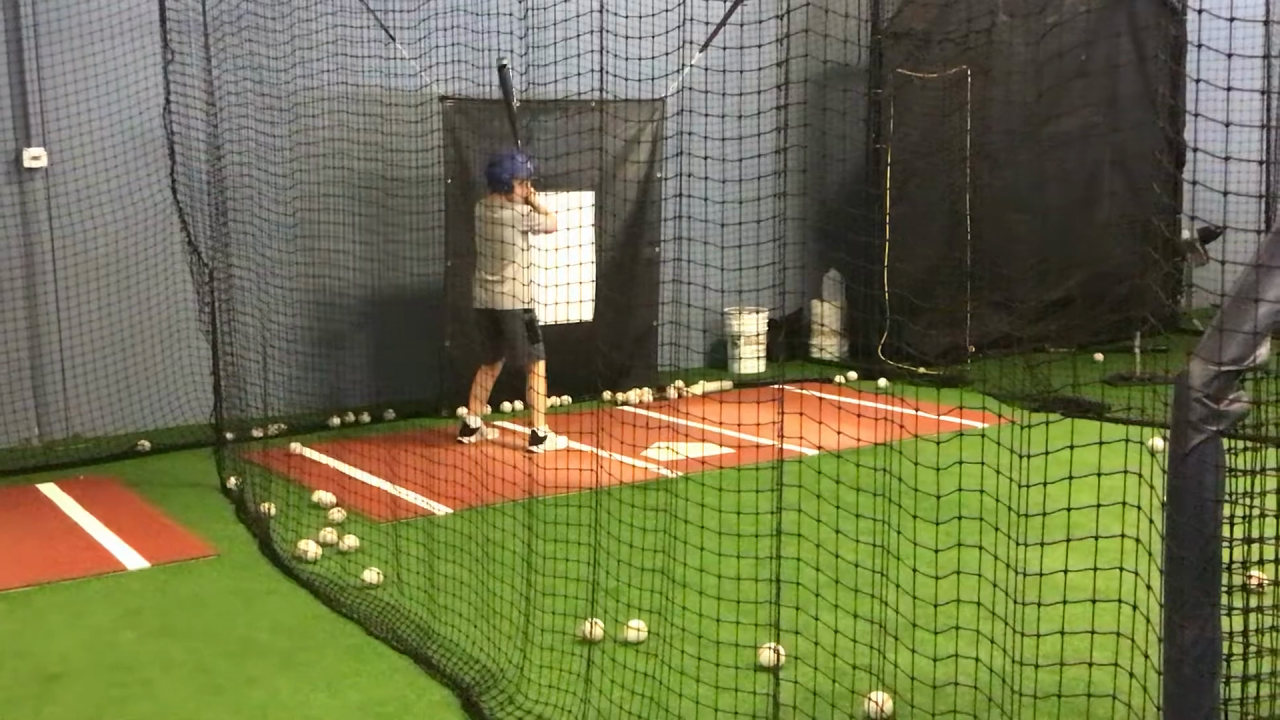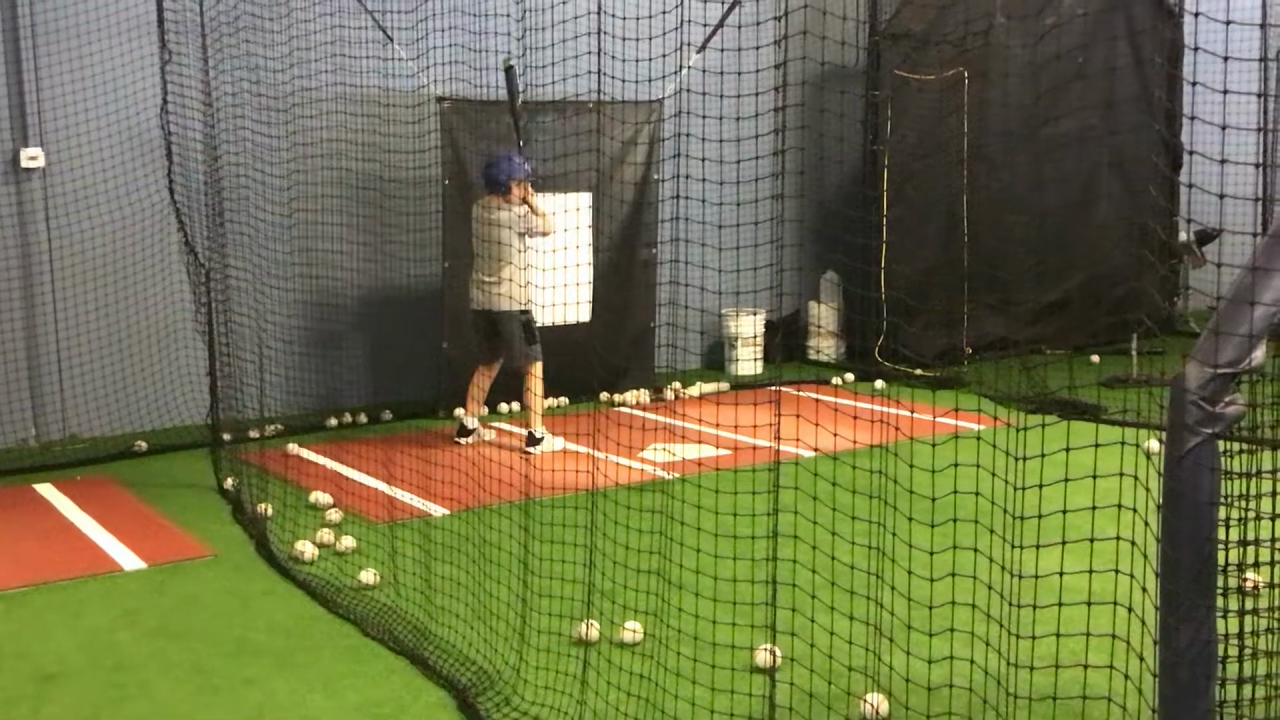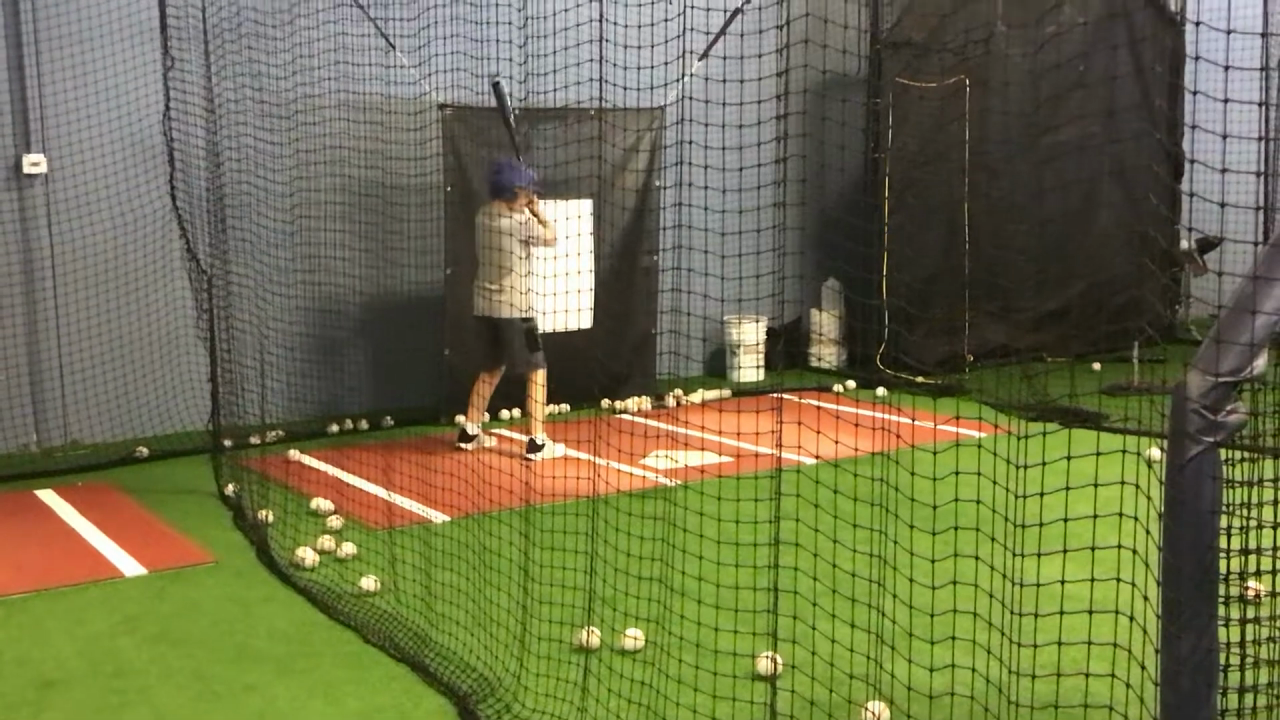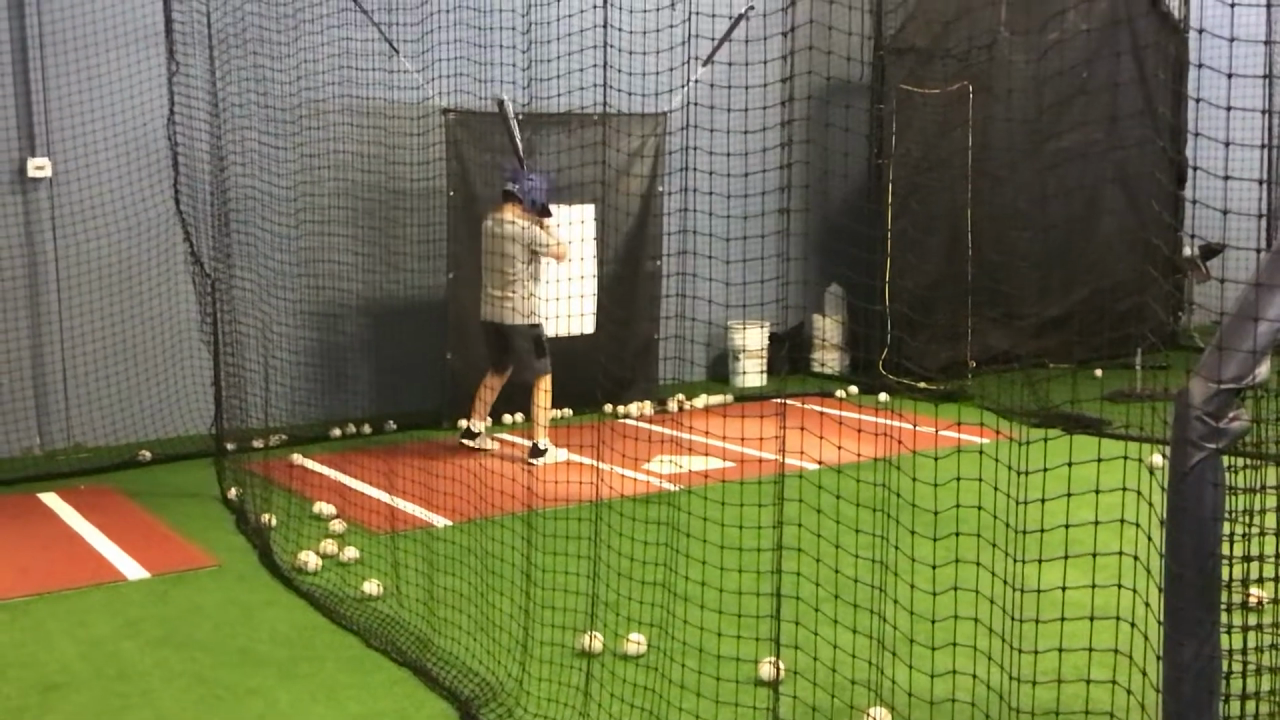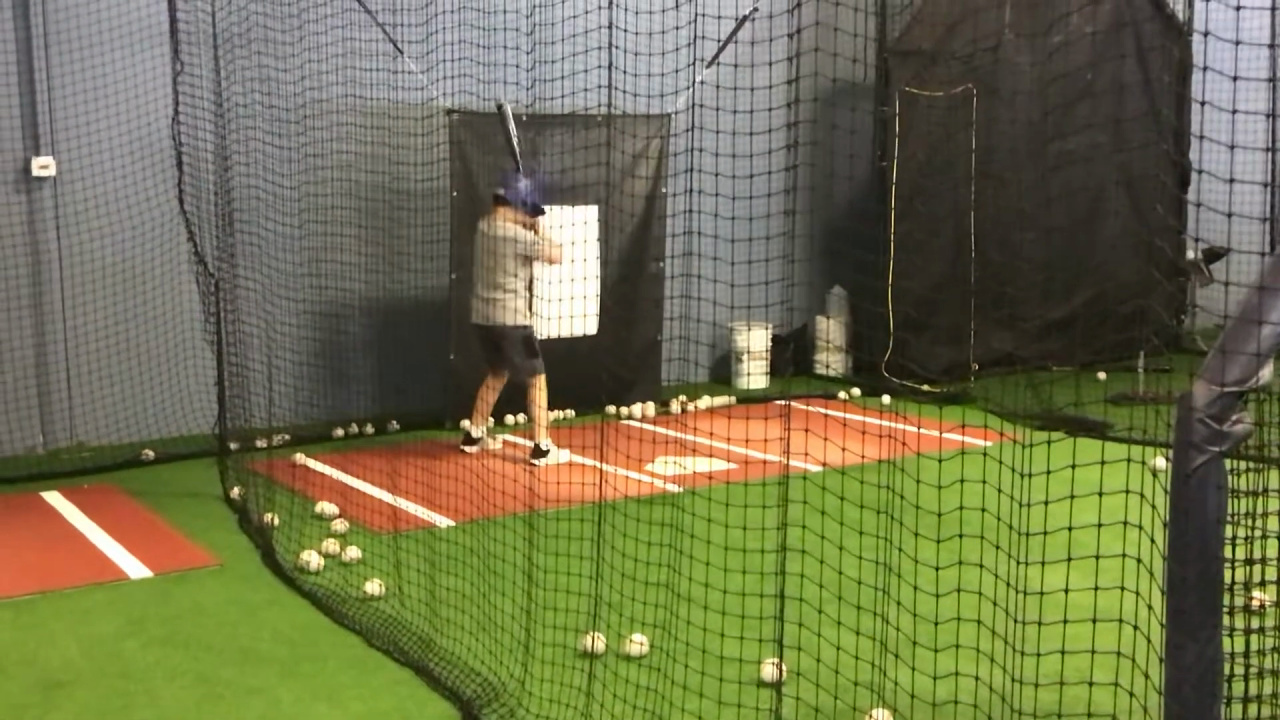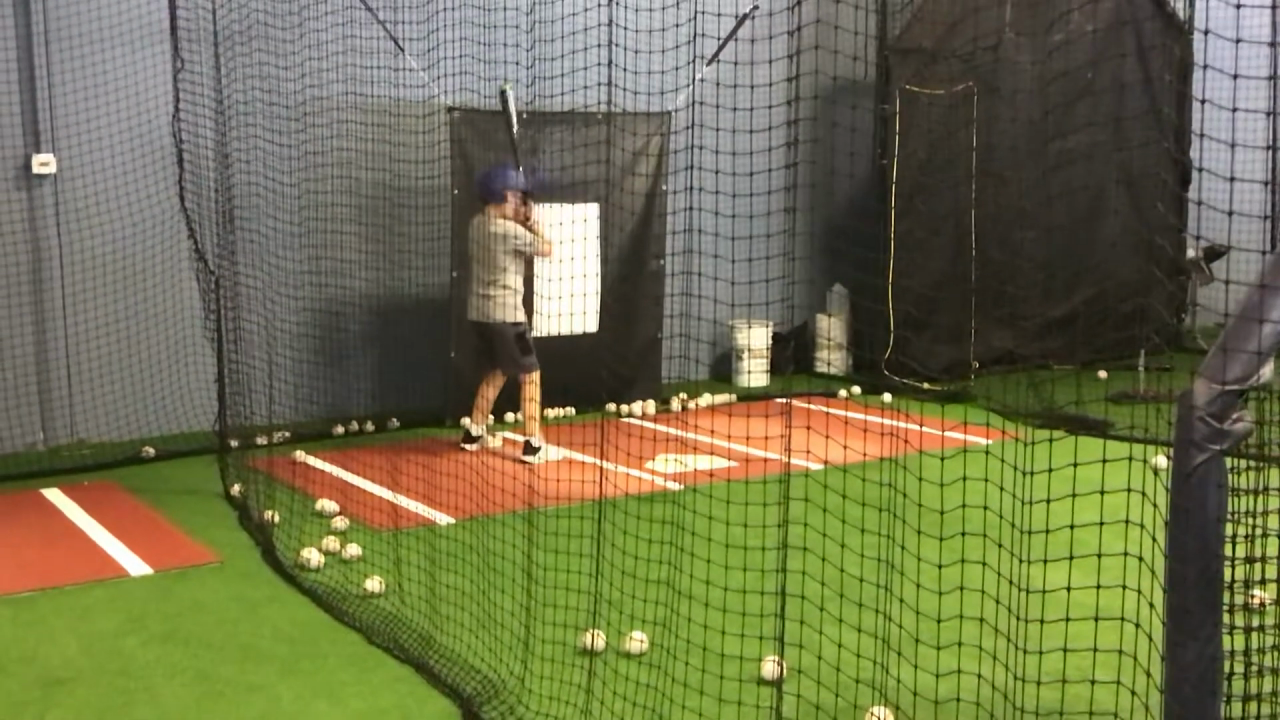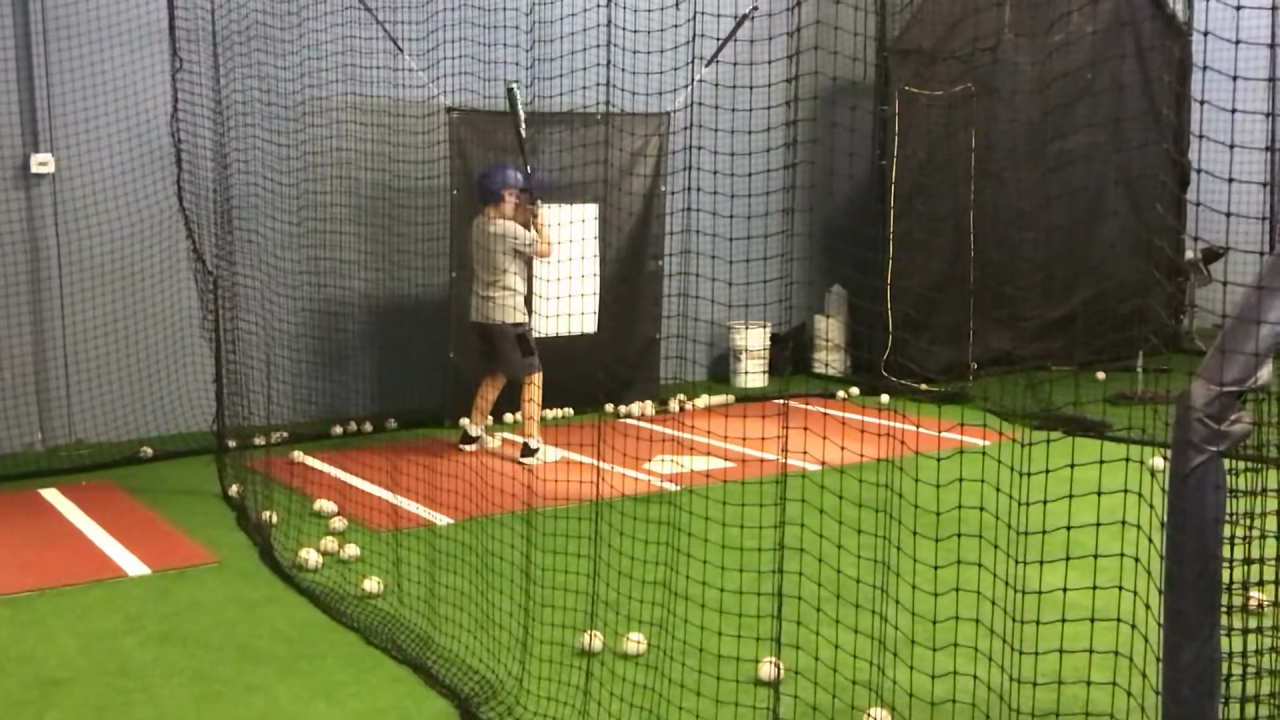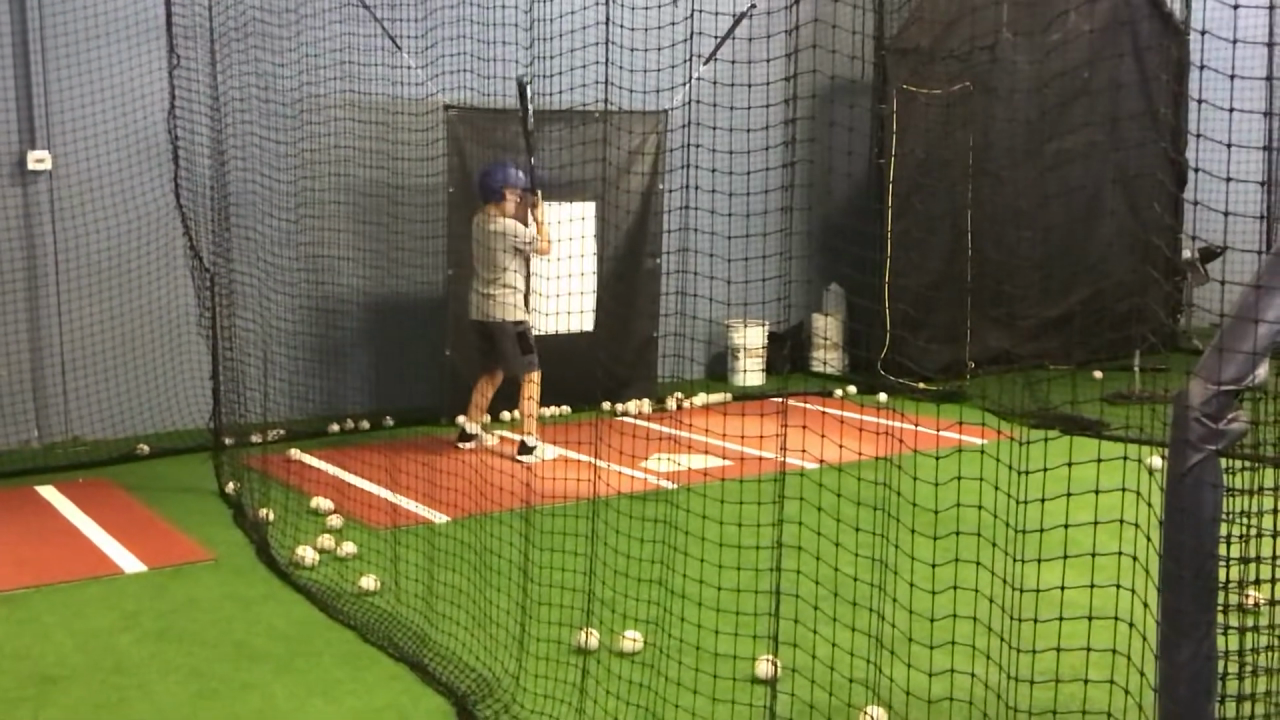
dt=0.3s
person 1, frame 1
left shoulder: (481, 209)
right shoulder: (519, 213)
right elbow: (552, 224)
left wrist: (524, 199)
right wrist: (533, 201)
left hip: (484, 301)
right hip: (513, 302)
left knee: (491, 362)
right knee: (536, 363)
left ankle: (471, 425)
right ankle: (539, 433)
person 1, frame 2
left shoulder: (478, 210)
right shoulder: (516, 215)
right elbow: (548, 227)
left wrist: (522, 201)
right wrist: (531, 201)
left hip: (481, 302)
right hip: (511, 303)
left knee: (488, 362)
right knee: (533, 365)
left ankle: (468, 426)
right ankle: (536, 435)
person 1, frame 3
left shoulder: (483, 217)
right shoulder: (521, 223)
right elbow: (551, 239)
left wrist: (525, 211)
right wrist: (537, 212)
left hip: (484, 308)
right hip: (514, 310)
left knee: (491, 369)
right knee: (536, 371)
left ankle: (470, 432)
right ankle: (537, 442)
person 1, frame 4
left shoulder: (489, 223)
right shoulder: (526, 230)
right elbow: (561, 253)
right wrist: (544, 227)
left hip: (490, 313)
right hip: (521, 315)
left knee: (498, 371)
right knee: (542, 377)
left ankle: (473, 429)
right ankle: (540, 447)
person 1, frame 5
left shoulder: (483, 226)
right shoulder: (516, 234)
right elbow: (554, 256)
left wrist: (526, 228)
right wrist: (538, 230)
left hip: (482, 315)
right hip: (510, 317)
left knee: (497, 374)
right knee: (536, 377)
left ankle: (474, 435)
right ankle: (542, 447)
person 1, frame 6
left shoulder: (477, 224)
right shoulder: (509, 230)
right elbow: (545, 249)
left wrist: (521, 222)
right wrist: (531, 223)
left hip: (479, 313)
right hip: (505, 314)
left knee: (495, 373)
right knee: (530, 374)
left ankle: (474, 433)
right ankle: (533, 444)
person 1, frame 7
left shoulder: (479, 225)
right shoulder: (510, 231)
right elbow: (545, 250)
left wrist: (524, 219)
right wrist: (538, 222)
left hip: (482, 314)
right hip: (508, 315)
left knee: (495, 374)
right knee: (532, 376)
left ankle: (472, 434)
right ankle: (531, 446)
person 1, frame 8
left shoulder: (480, 221)
right shoulder: (511, 228)
right elbow: (544, 247)
left wrist: (523, 213)
right wrist: (538, 216)
left hip: (480, 311)
right hip: (507, 313)
left knee: (492, 372)
right knee: (531, 374)
left ankle: (469, 431)
right ankle: (529, 443)
